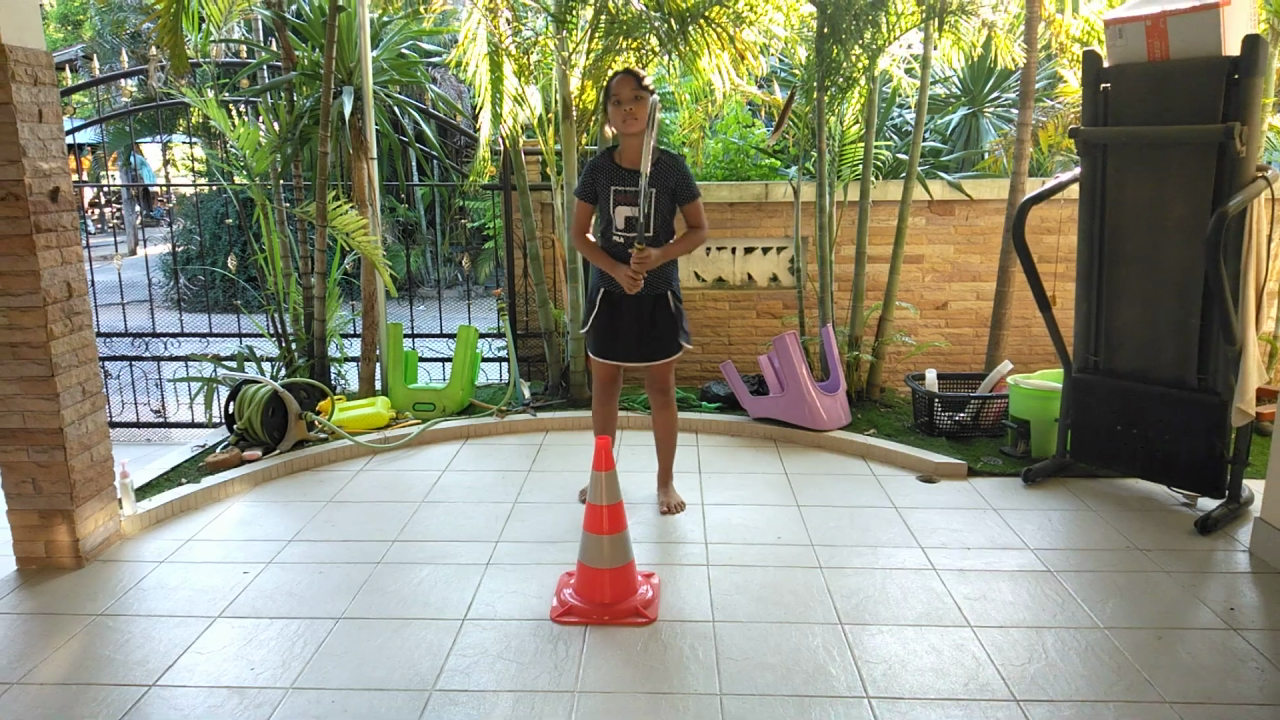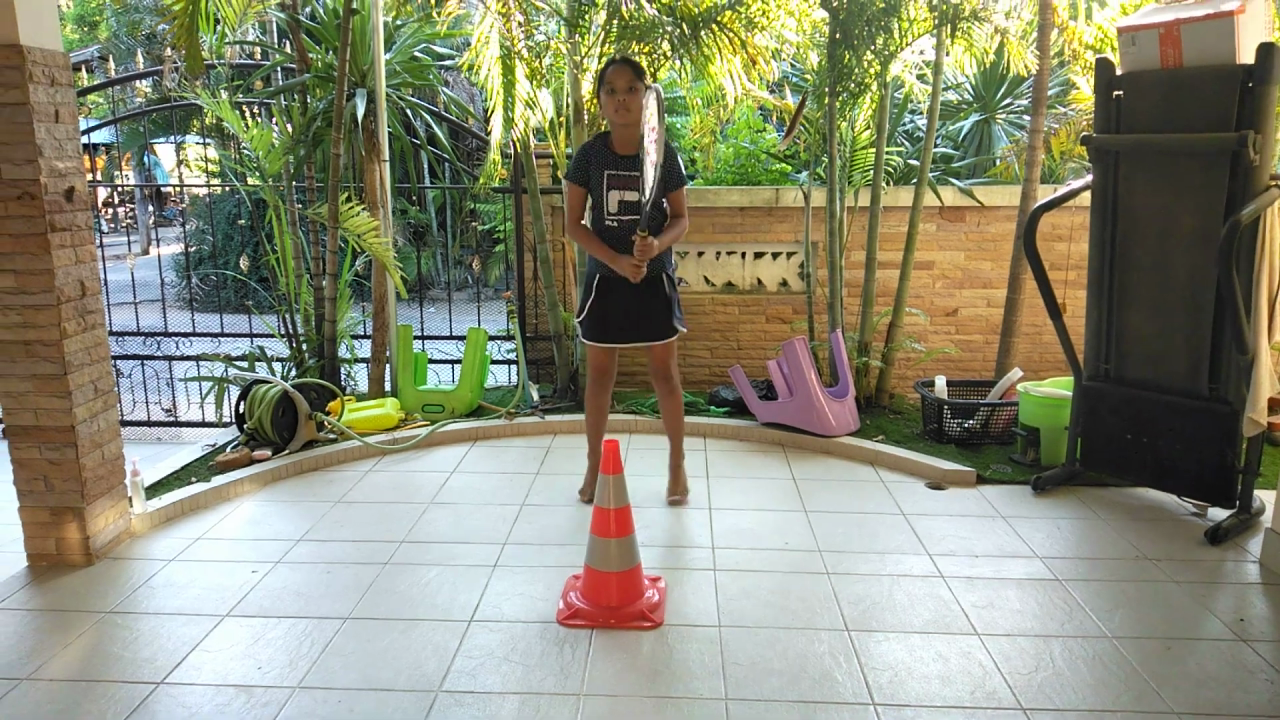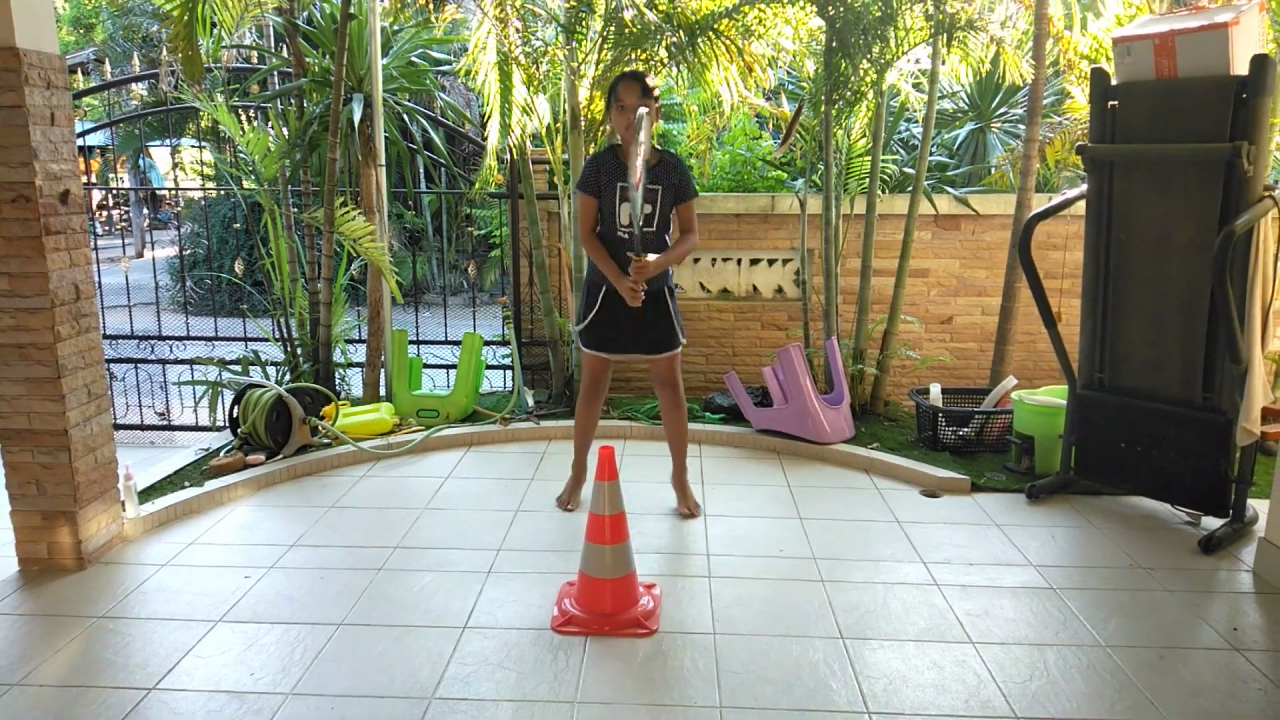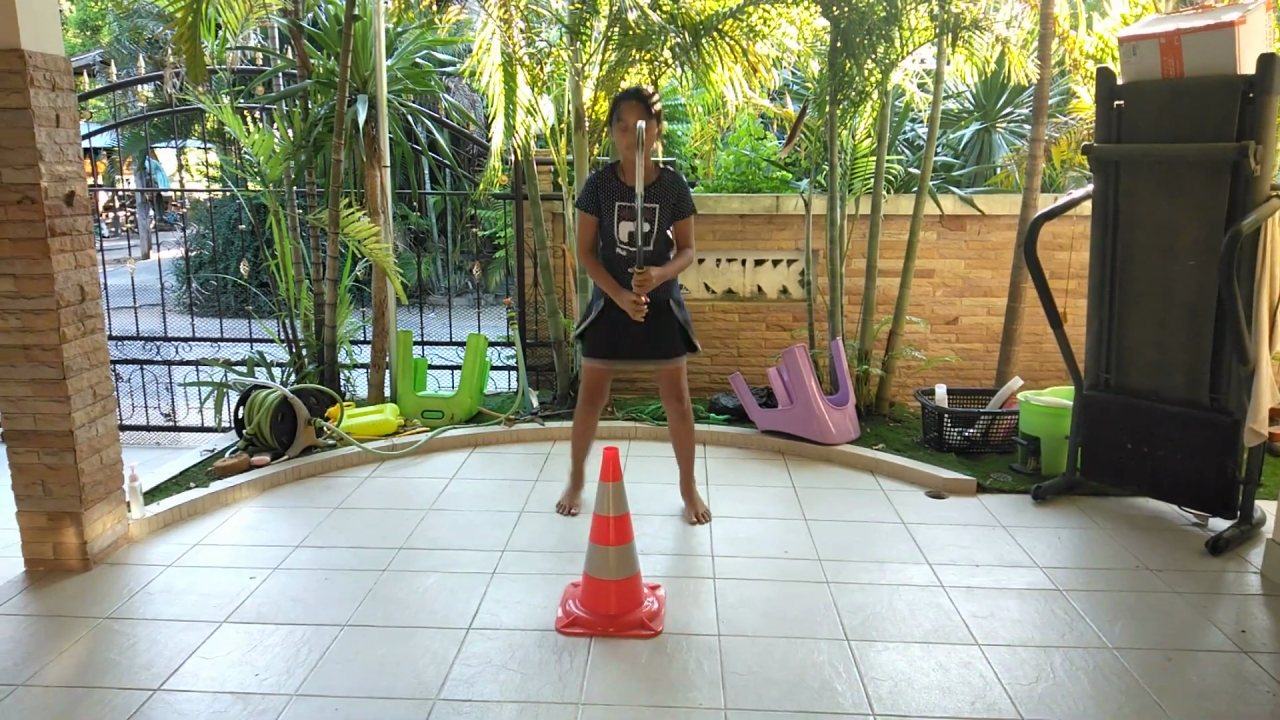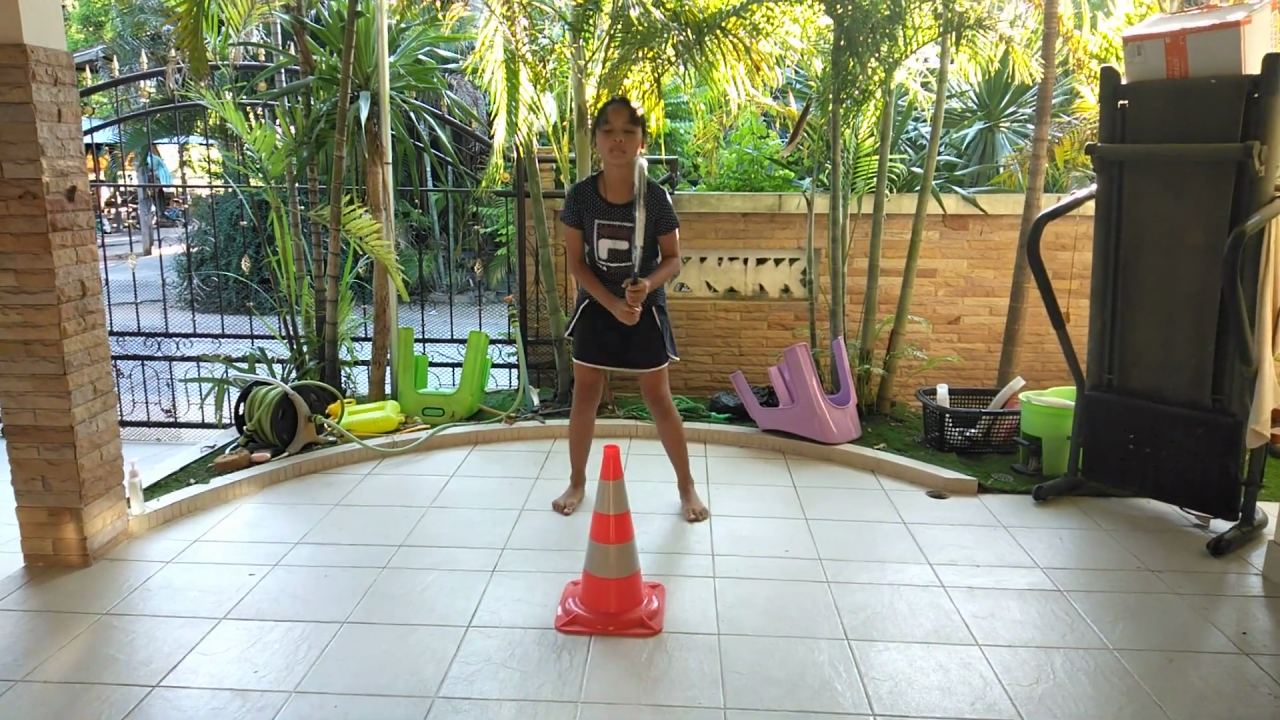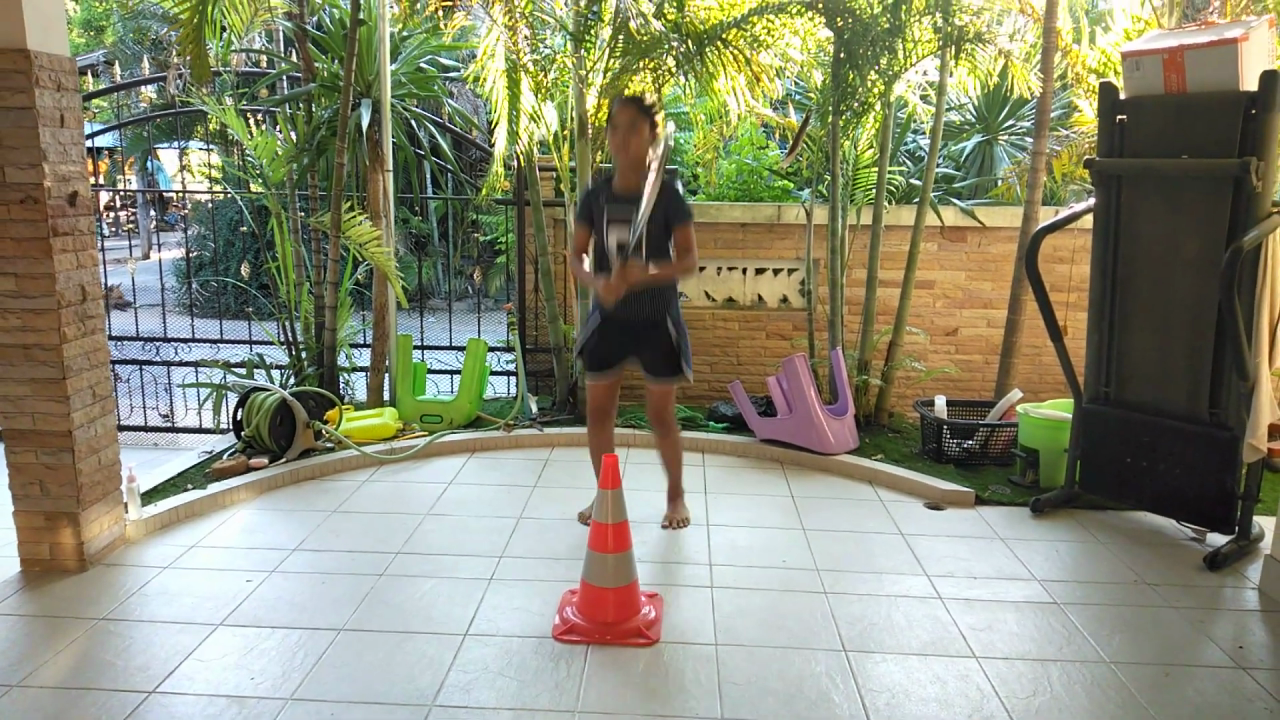
dt=0.7s
person 1, frame 1
left shoulder: (672, 167)
right shoulder: (597, 168)
left elbow: (699, 230)
right elbow: (579, 234)
left wrist: (658, 255)
right wrist: (615, 270)
left hip: (658, 294)
right hip: (610, 294)
left knee: (661, 389)
right knee: (605, 387)
left ankle: (666, 480)
person 1, frame 2
left shoulder: (664, 154)
right shoulder: (588, 155)
left elbow: (681, 219)
right elbow: (573, 224)
left wrist: (658, 244)
right wrist: (616, 260)
left hip: (655, 280)
right hip: (605, 279)
left knee: (666, 373)
right knee: (599, 374)
left ankle: (677, 463)
right ankle: (594, 463)
person 1, frame 3
left shoulder: (674, 168)
right shoulder: (599, 165)
left elbow: (690, 234)
right elbow: (586, 233)
left wrist: (660, 262)
right wrist: (620, 281)
left hip: (656, 290)
right hip: (605, 288)
left knee: (669, 384)
right knee: (593, 384)
left ankle: (680, 478)
right ankle: (578, 473)
person 1, frame 4
left shoulder: (673, 184)
right shoulder: (599, 183)
left elbow: (687, 249)
right elbow: (585, 250)
left wrist: (660, 274)
right wrist: (619, 294)
left hip: (661, 304)
right hip: (609, 302)
left knee: (676, 396)
right knee: (590, 394)
left ankle: (688, 486)
right ankle: (576, 479)
person 1, frame 5
left shoulder: (656, 197)
right shoulder: (581, 195)
left elbow: (672, 258)
right elbow: (575, 262)
left wrist: (647, 285)
right wrist: (611, 303)
left hip: (646, 308)
right hip: (596, 306)
left knee: (659, 400)
right knee: (584, 397)
left ankle: (686, 485)
right ankle: (577, 481)
person 1, frame 6
left shoulder: (668, 195)
right shoulder: (596, 195)
left elbow: (687, 261)
right elbow: (577, 255)
left wrist: (643, 276)
right wrist: (596, 283)
left hip: (657, 318)
right hip: (610, 317)
left knee: (660, 416)
right knee: (598, 411)
left ankle: (675, 495)
